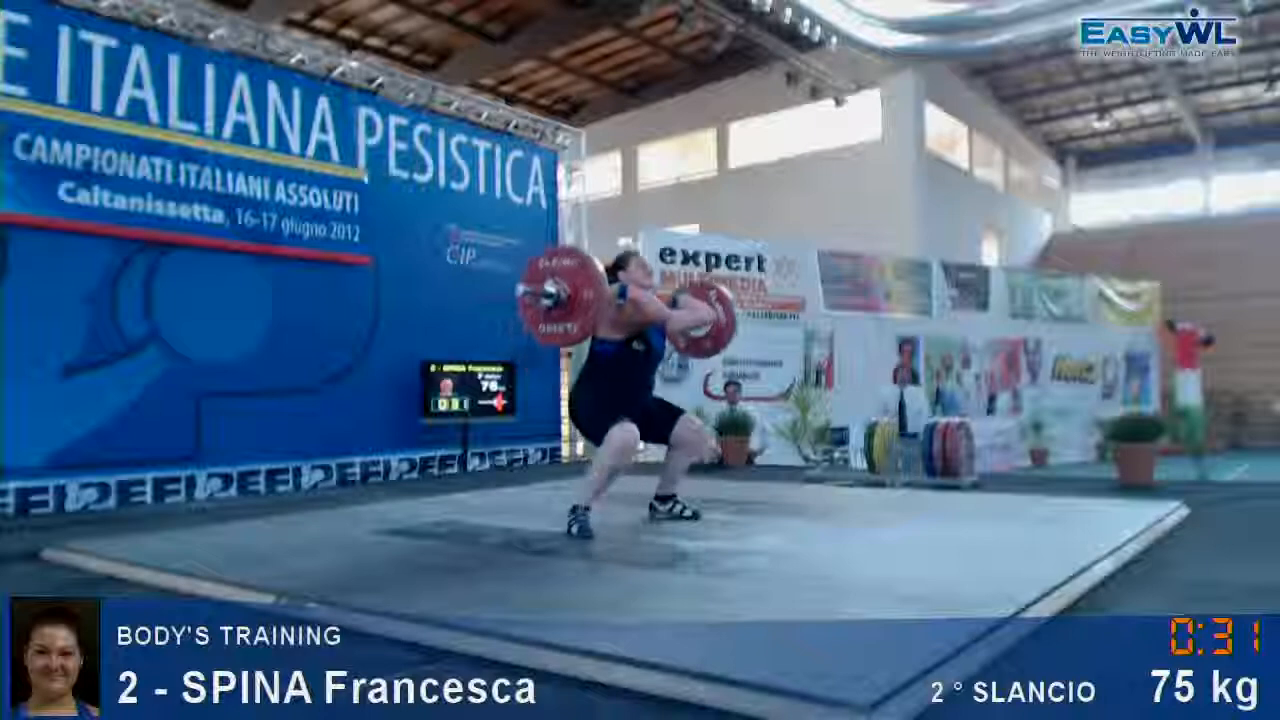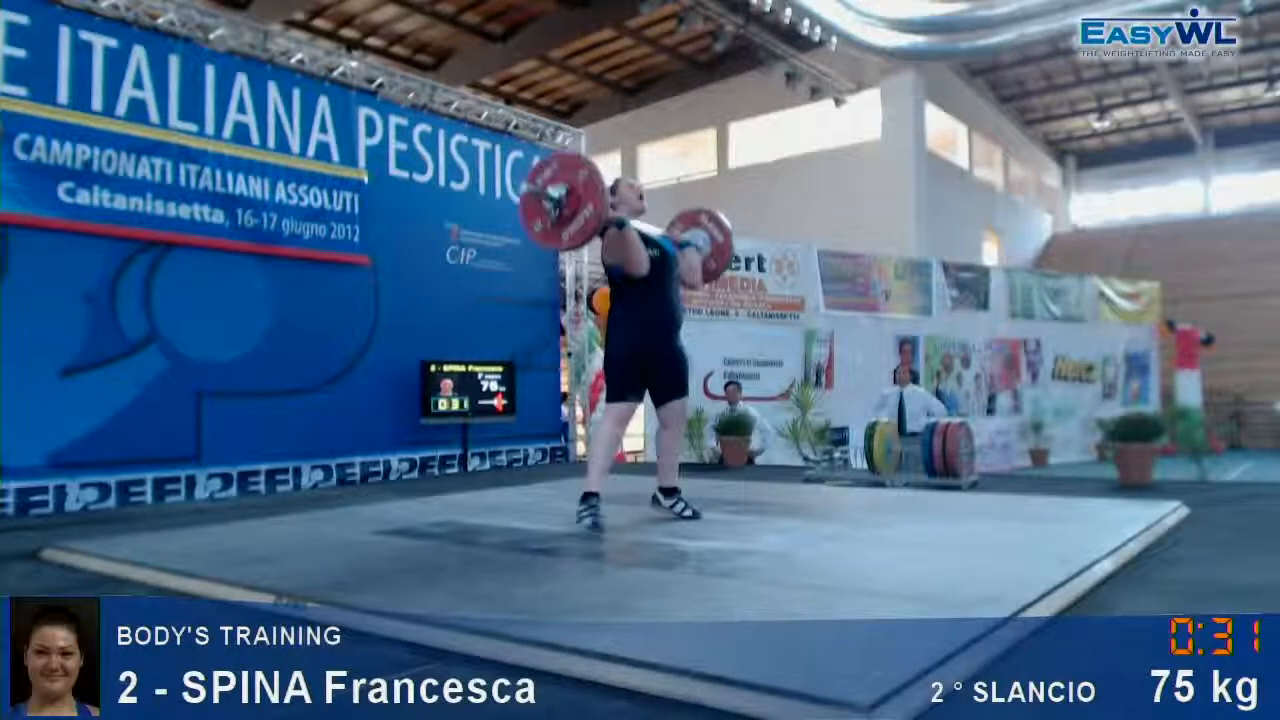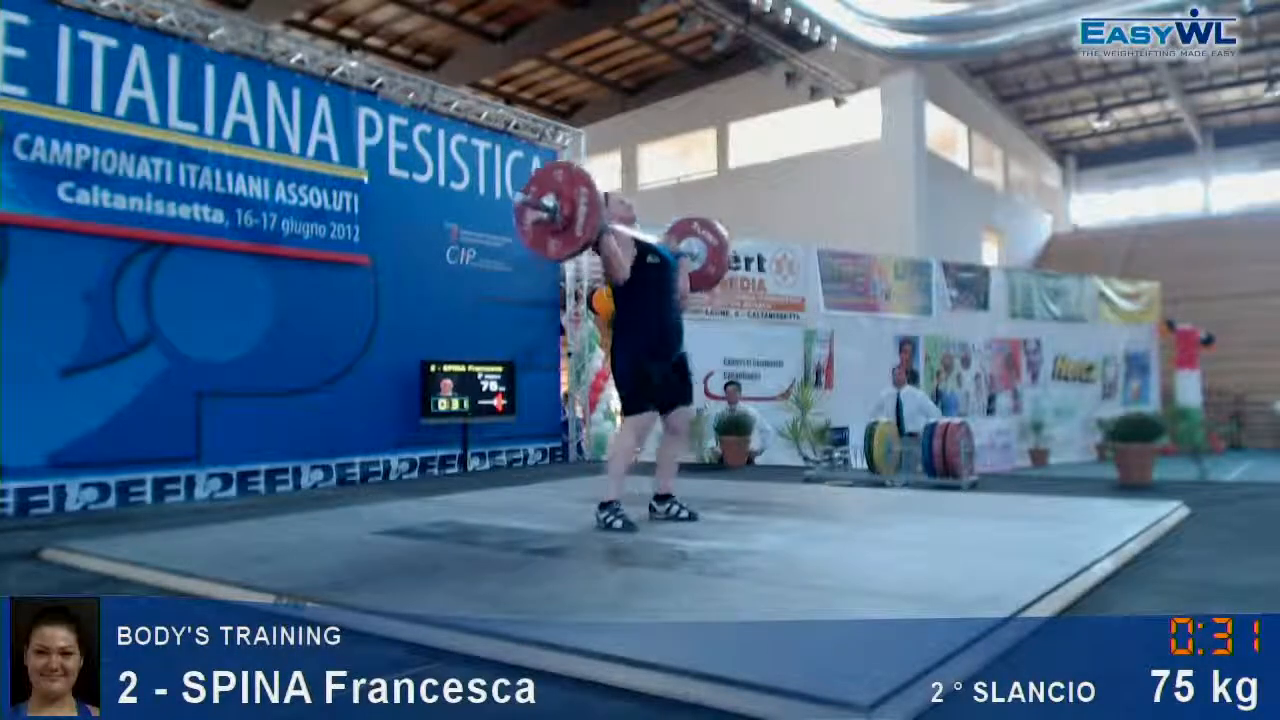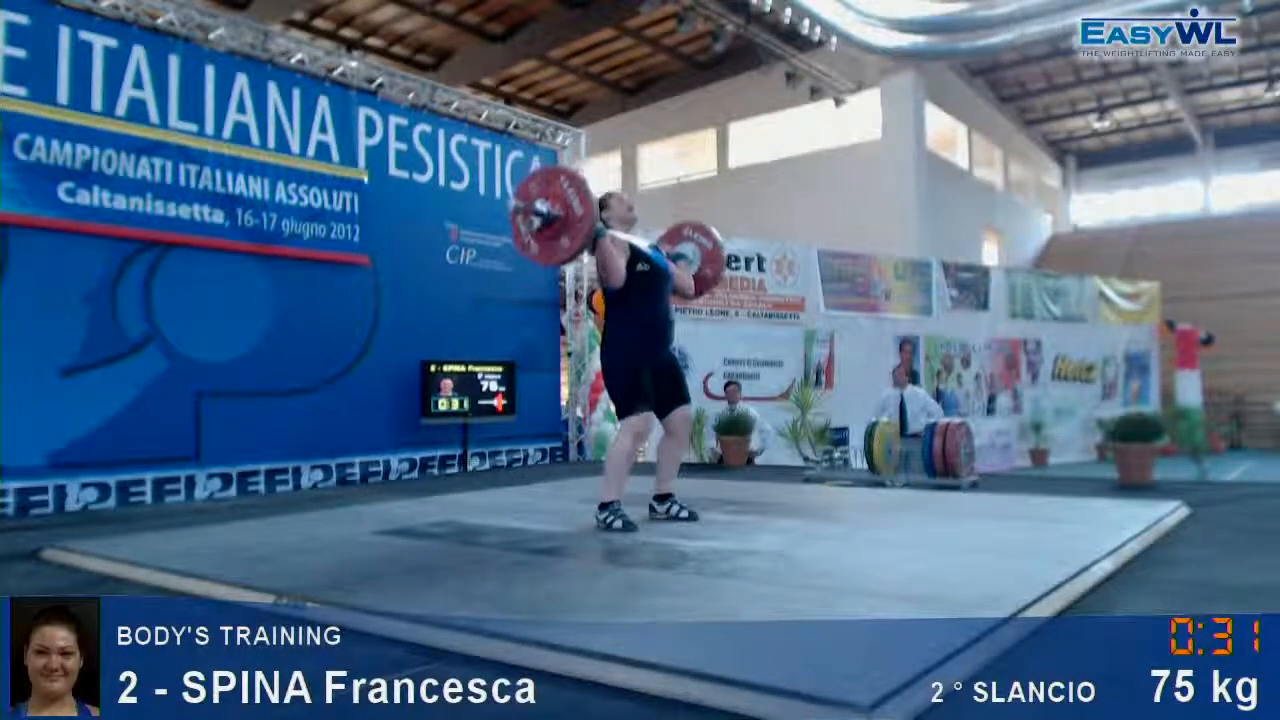
dt=0.7s
person 1, frame 1
left shoulder: (656, 316)
right shoulder: (618, 312)
left elbow: (706, 316)
right elbow: (658, 314)
left wrist: (679, 299)
right wrist: (622, 290)
left hip: (636, 402)
right hip: (595, 404)
left knee: (695, 433)
right knee: (625, 439)
left ankle: (663, 501)
right ankle: (579, 511)
person 1, frame 2
left shoulder: (659, 241)
right shoulder: (617, 236)
left elbow: (692, 280)
right elbow: (639, 267)
left wrist: (689, 244)
right wrist: (618, 222)
left hip: (665, 345)
right hip: (630, 340)
left knee: (674, 417)
right knee: (618, 413)
left ankle: (667, 492)
right ankle: (590, 498)
person 1, frame 3
left shoulder: (655, 247)
right shoulder: (618, 243)
left elbow: (681, 291)
right elbow: (619, 273)
left wrist: (678, 254)
right wrist: (605, 234)
left hip: (670, 350)
right hip: (636, 349)
left knee: (679, 424)
right knee: (638, 423)
left ankle: (662, 499)
right ankle: (608, 506)
person 1, frame 4
left shoulder: (650, 251)
right shoulder: (612, 245)
left elbow: (687, 288)
right elbow: (615, 278)
left wrist: (675, 257)
right wrist: (599, 235)
left hip: (659, 353)
right hip: (626, 352)
left knee: (681, 421)
right knee: (637, 425)
left ankle: (663, 499)
right ankle: (608, 507)
